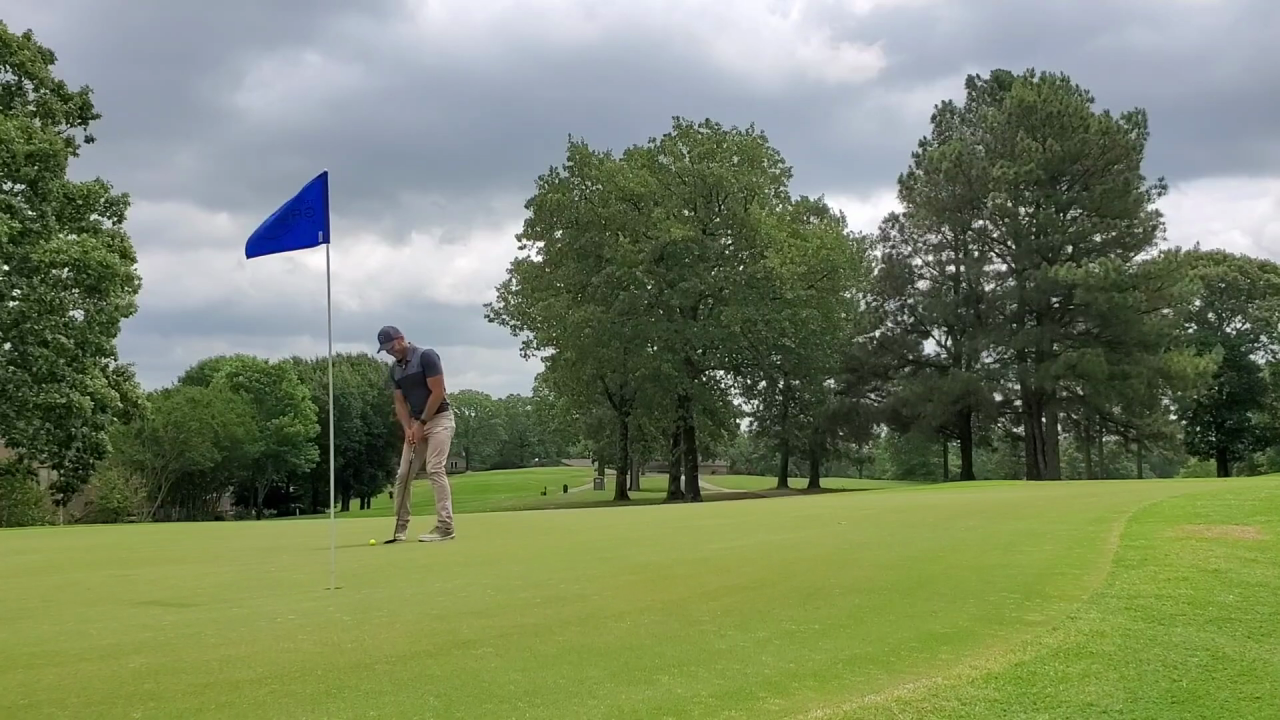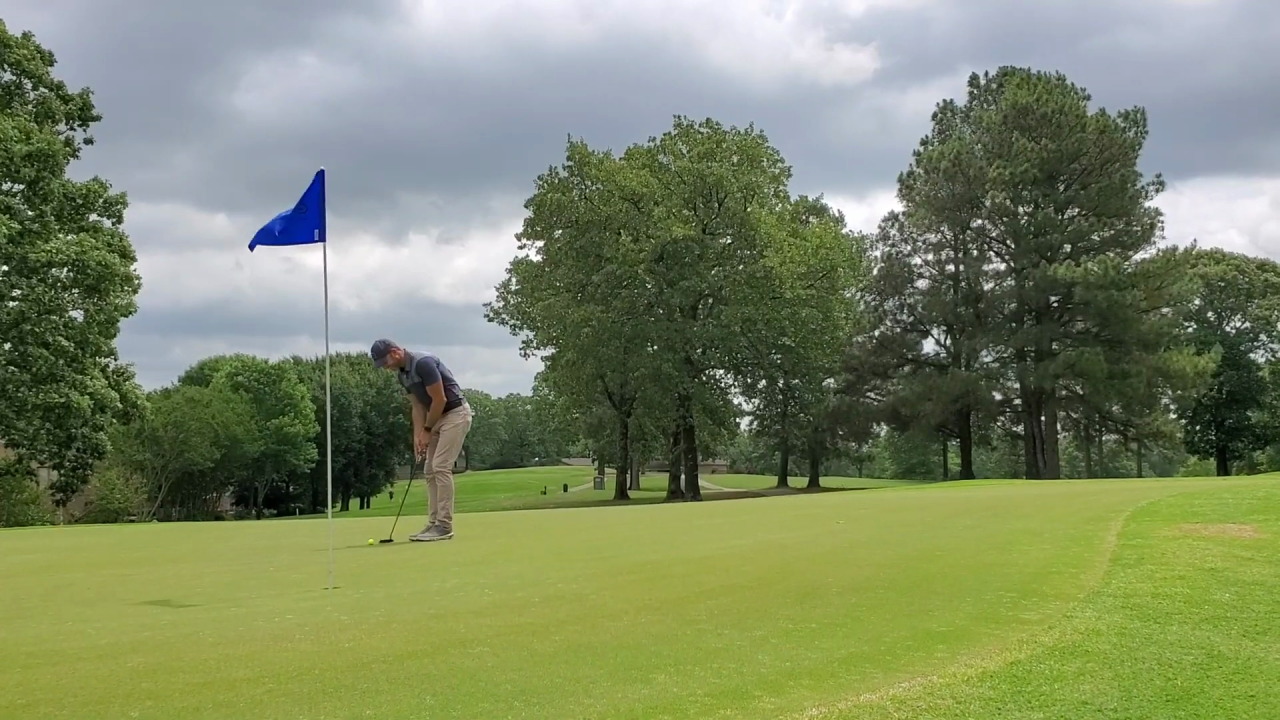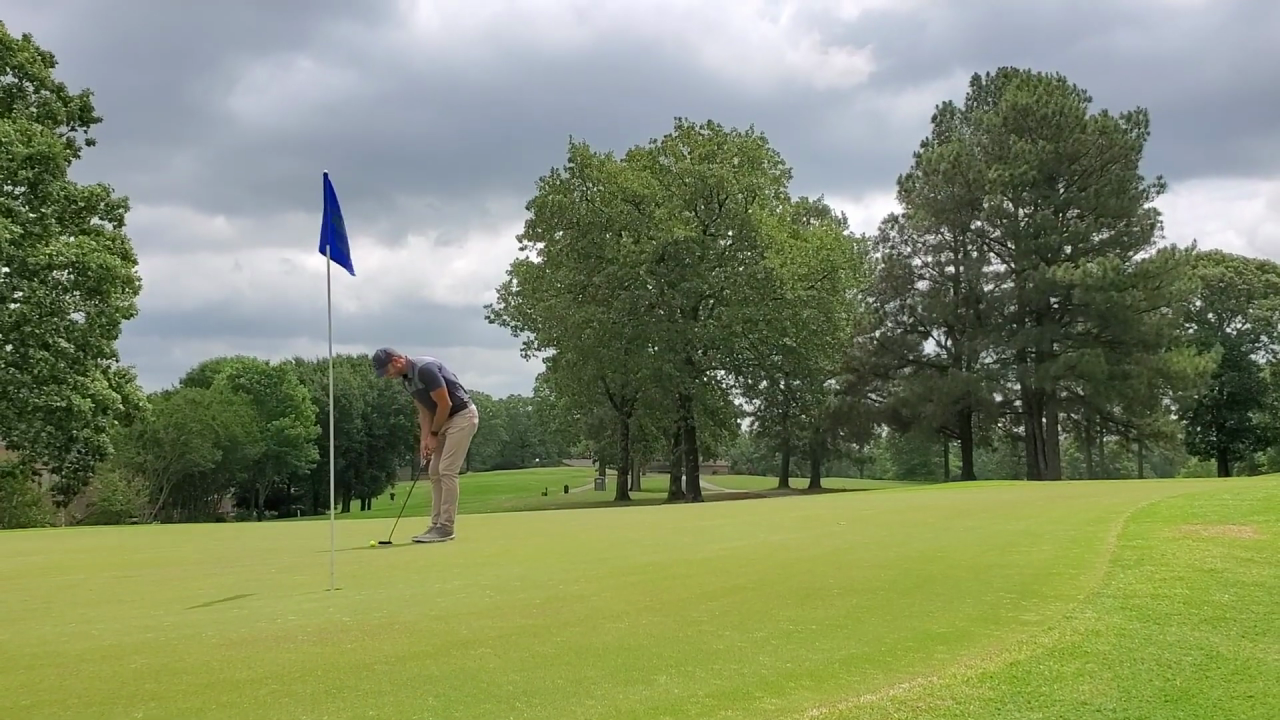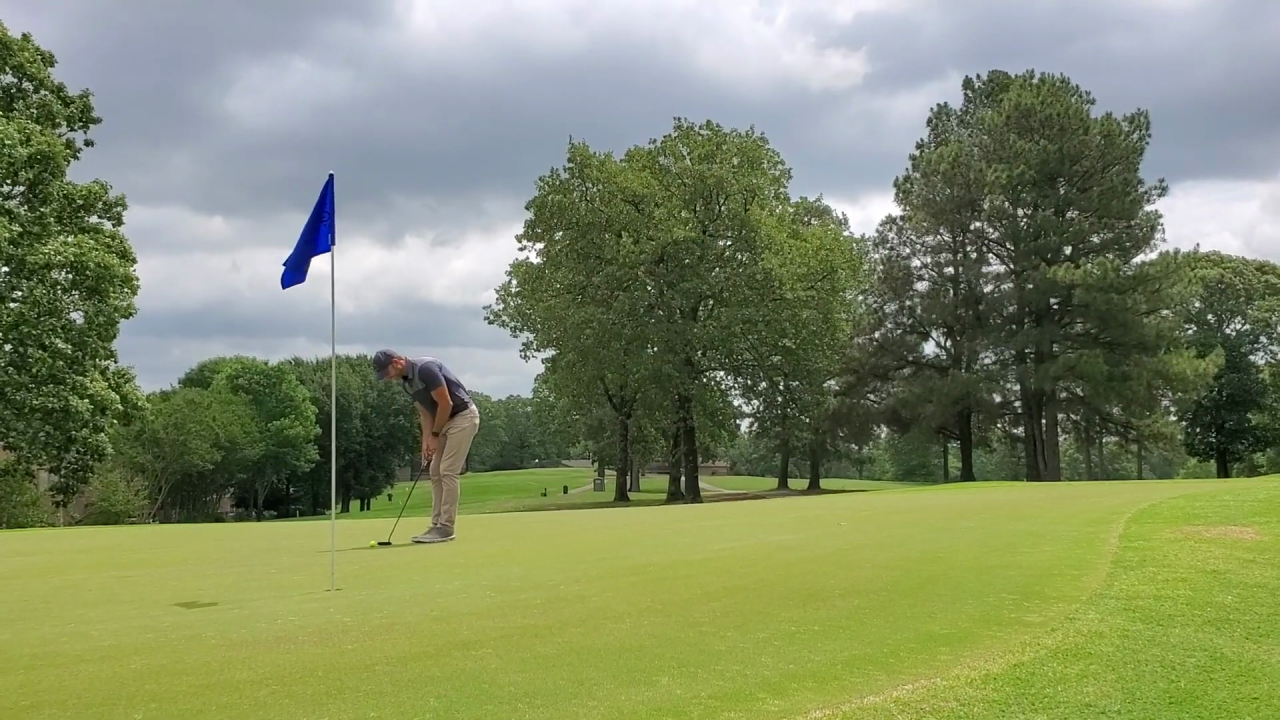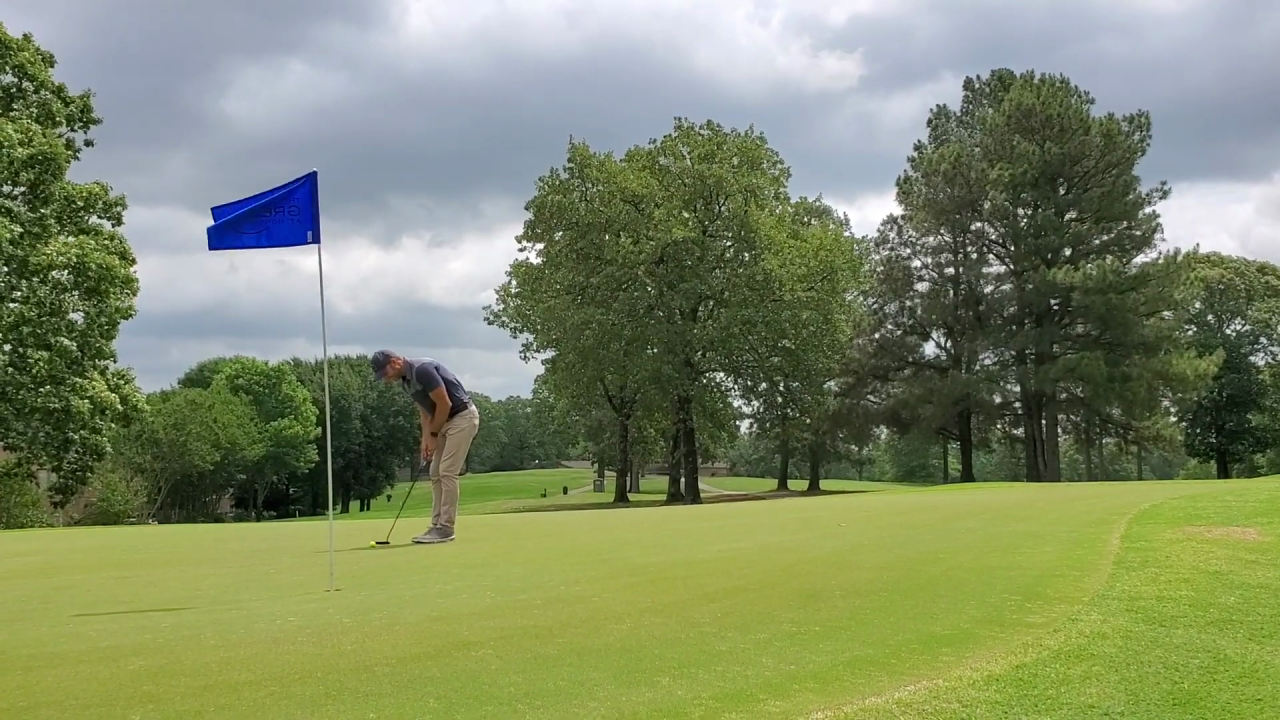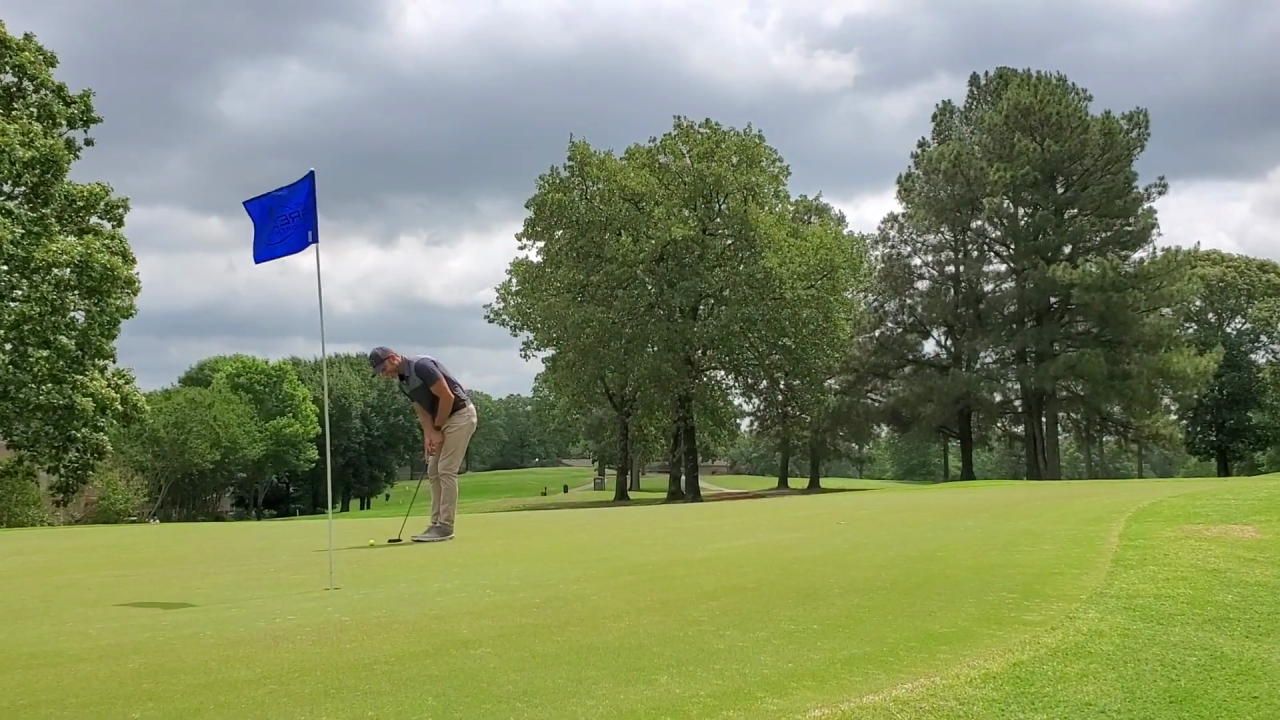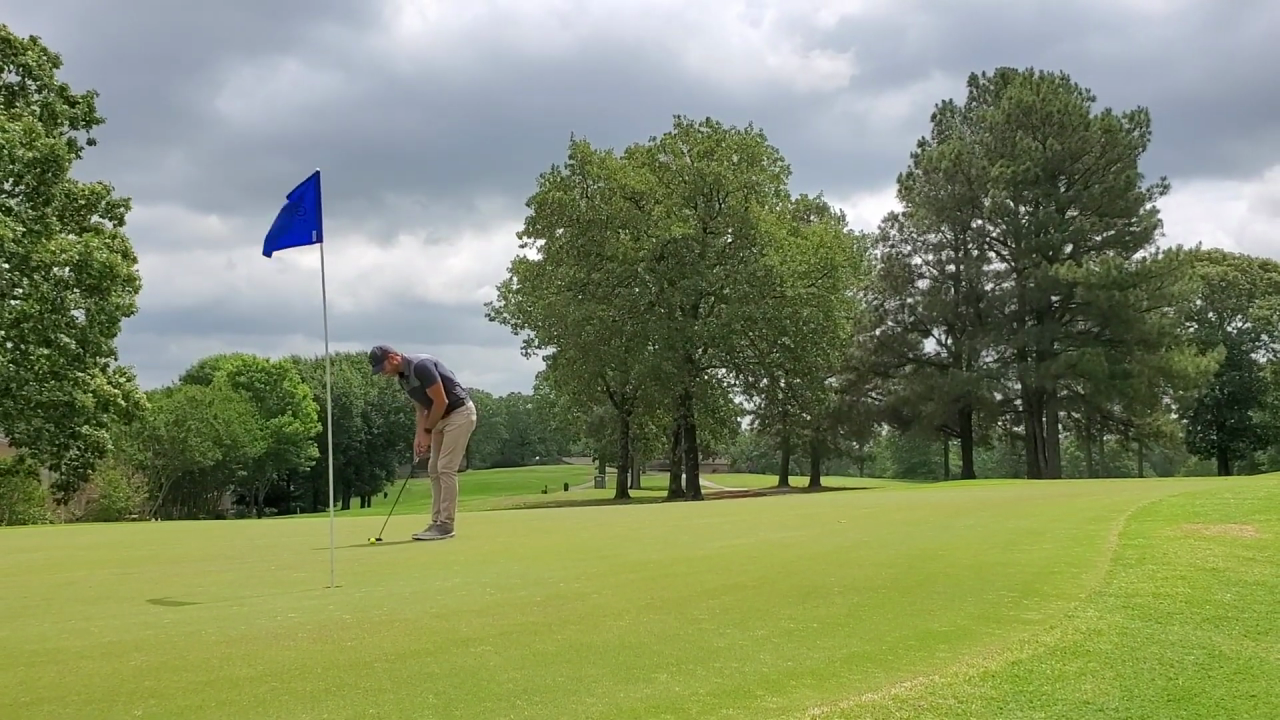
dt=0.7s
person 1, frame 1
left shoulder: (426, 356)
right shoulder: (394, 369)
left elbow: (438, 392)
right elbow: (400, 403)
left wrist: (422, 423)
right wrist: (408, 428)
left hip: (439, 419)
right hip: (414, 425)
left knee: (435, 469)
right knee: (404, 474)
left ankle: (446, 526)
right ankle: (402, 523)
person 1, frame 2
left shoulder: (423, 363)
right shoulder: (402, 375)
left elbow: (440, 399)
right elbow: (418, 407)
left wrist: (426, 430)
right wrist: (417, 436)
left hip: (456, 413)
right hip: (439, 417)
left knee: (441, 467)
right knee: (431, 470)
left ankle: (444, 525)
right ankle: (435, 524)
person 1, frame 3
left shoulder: (425, 369)
right shoulder: (406, 379)
left elbow: (445, 404)
right elbow: (424, 411)
left wrist: (433, 435)
right wrist: (424, 440)
left hip: (462, 416)
right hip: (446, 420)
left knee: (447, 471)
right knee: (435, 473)
left ankle: (446, 527)
right ankle: (437, 524)
person 1, frame 4
left shoulder: (425, 368)
right shoulder: (406, 382)
left elbow: (446, 403)
right elbow: (425, 413)
left wrist: (434, 435)
right wrist: (426, 440)
left hip: (463, 416)
right hip: (446, 420)
left knee: (448, 471)
right knee: (436, 473)
left ankle: (446, 528)
right ankle: (437, 525)
person 1, frame 5
left shoulder: (422, 369)
right shoulder: (406, 380)
left elbow: (445, 404)
right elbow: (425, 411)
left wrist: (433, 435)
right wrist: (425, 439)
left hip: (462, 417)
right hip: (446, 420)
left knee: (448, 472)
right knee: (436, 474)
left ankle: (446, 528)
right ankle: (437, 525)
person 1, frame 6
left shoulder: (421, 365)
right shoulder: (402, 382)
left elbow: (447, 397)
right elbow: (423, 412)
left wrist: (437, 430)
right wrist: (428, 435)
left hip: (460, 415)
right hip: (443, 419)
left knee: (446, 470)
right knee: (434, 472)
left ankle: (446, 526)
right ankle: (437, 524)
person 1, frame 7
left shoulder: (421, 365)
right shoulder: (402, 378)
left elbow: (441, 401)
right elbow: (422, 409)
left wrist: (427, 432)
right wrist: (419, 436)
left hip: (459, 413)
right hip: (442, 417)
left knee: (446, 468)
right knee: (435, 470)
left ankle: (446, 525)
right ankle: (437, 522)
